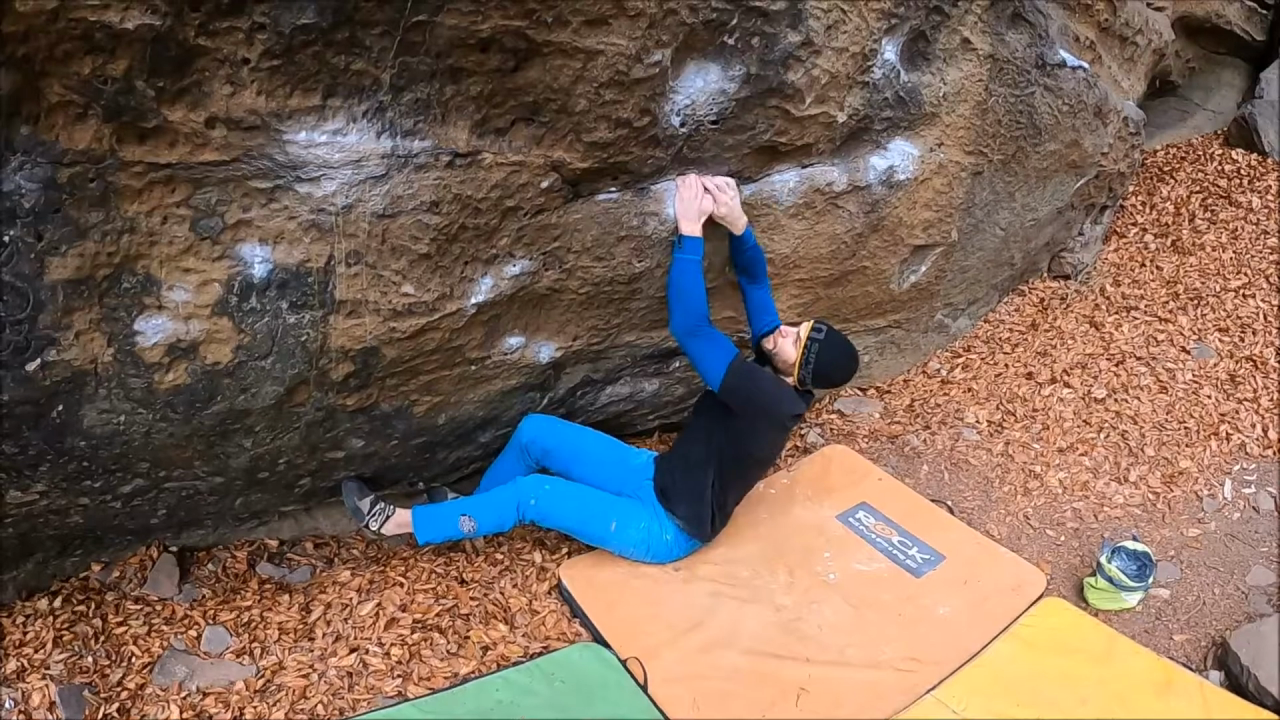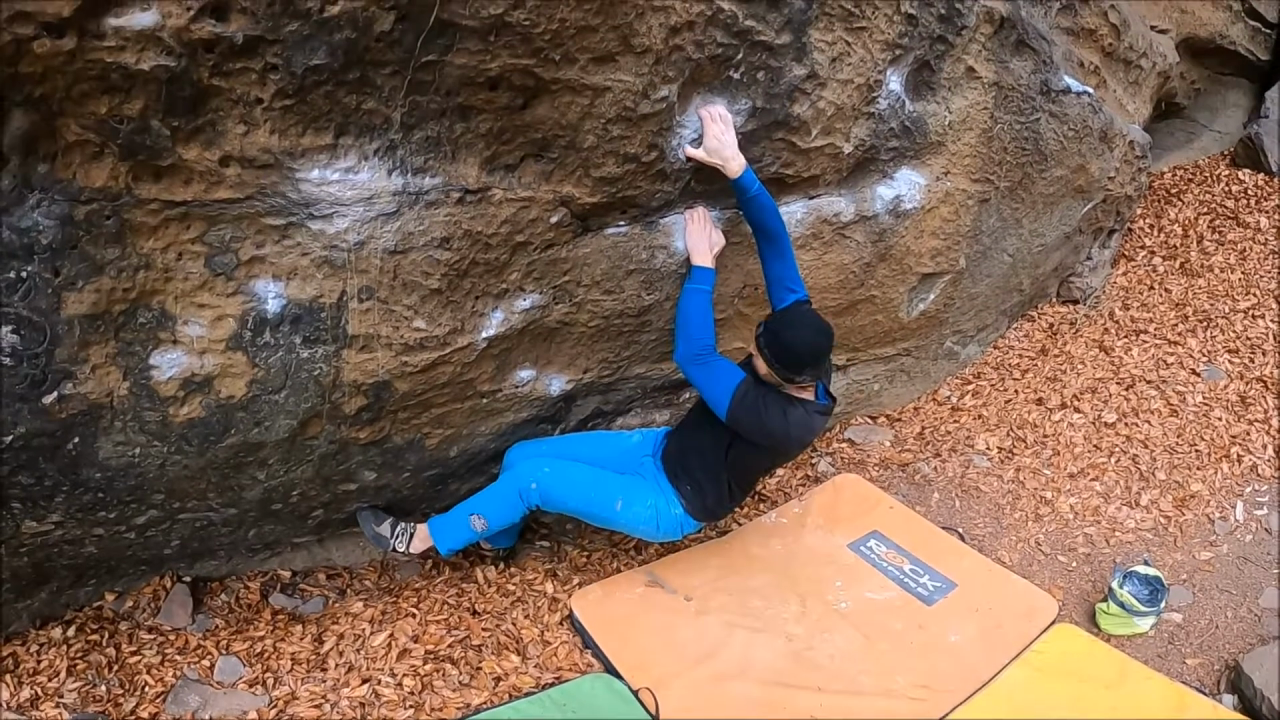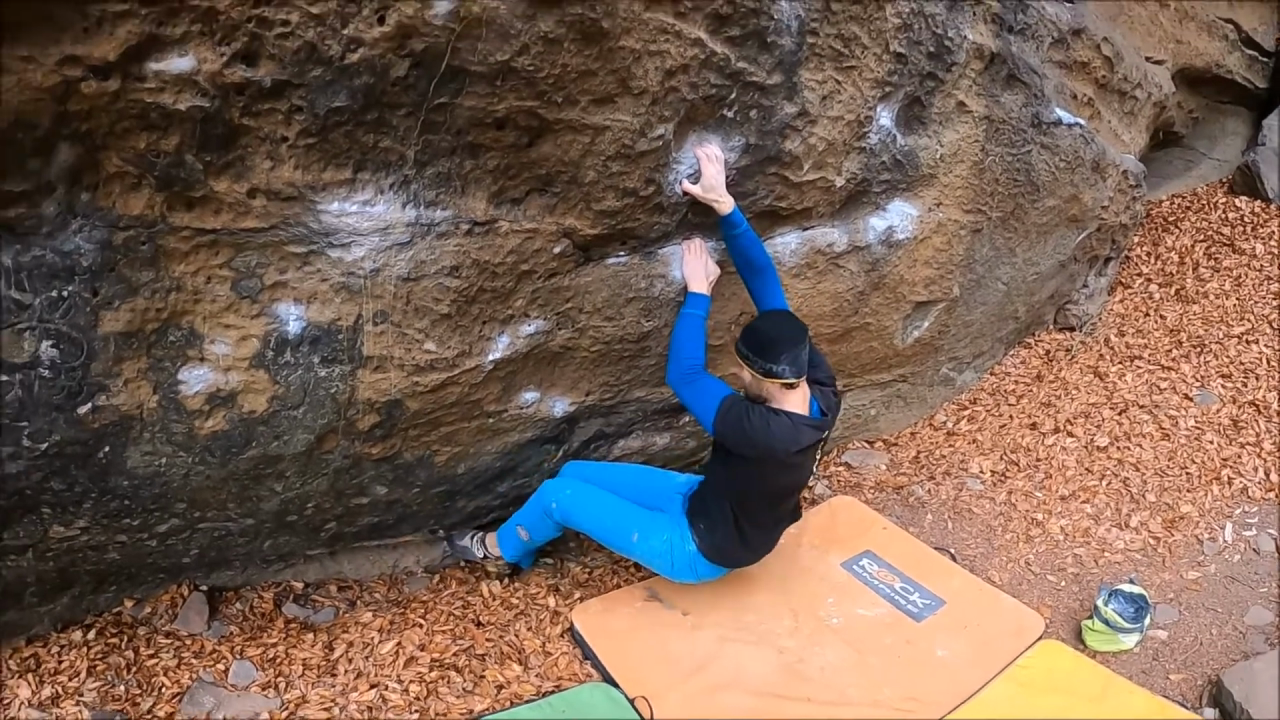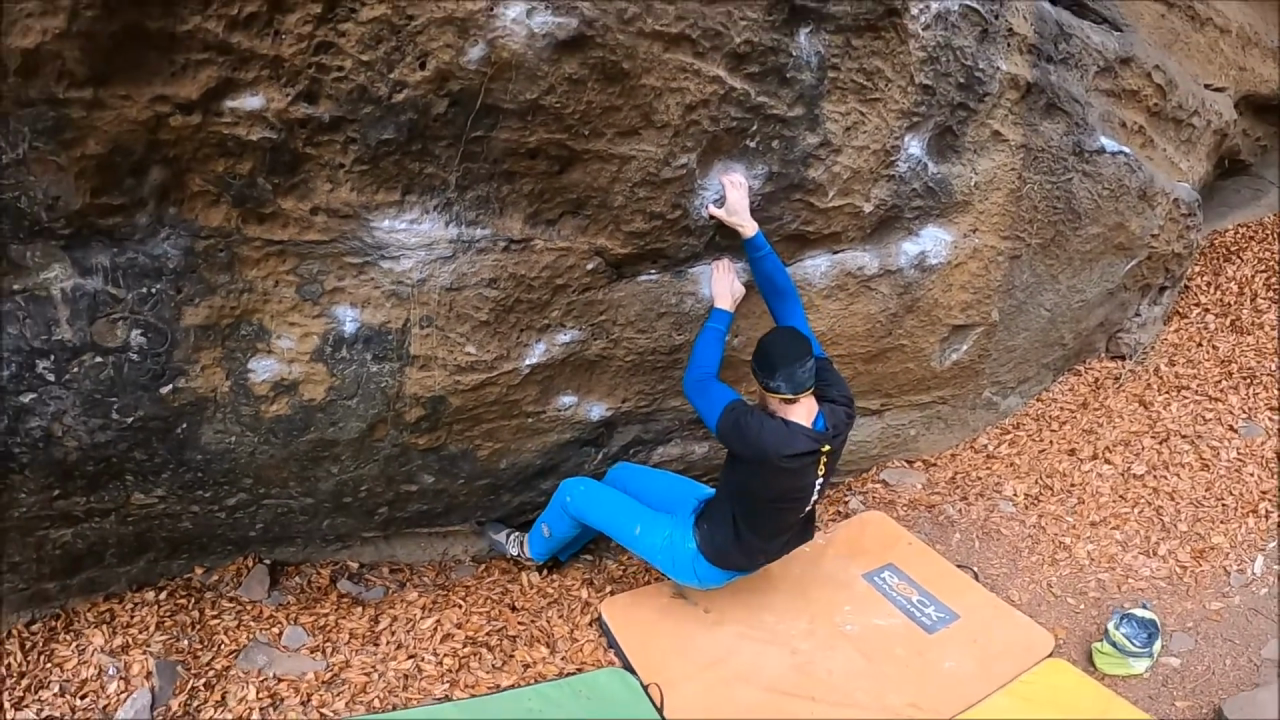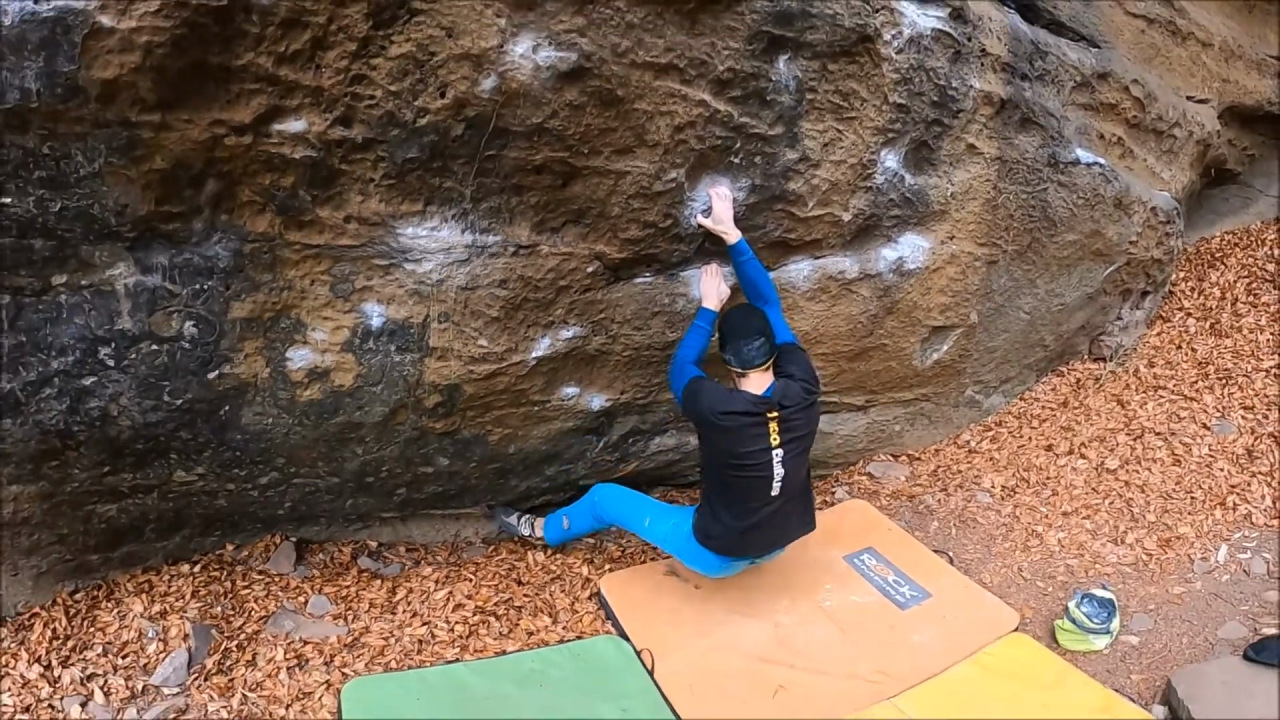
dt=1s
person 1, frame 1
left shoulder: (771, 400)
right shoulder: (772, 370)
left elbow: (691, 329)
right elbow: (755, 280)
left wrist: (690, 230)
right wrist: (737, 223)
left hip: (668, 528)
right hip: (657, 477)
left knee: (529, 496)
right knee: (534, 433)
left ankle: (406, 522)
right ankle: (476, 509)
person 1, frame 2
left shoulder: (780, 422)
right shoulder: (804, 345)
left elbow: (693, 356)
right elbow: (775, 242)
left wrist: (702, 262)
right wrist: (735, 166)
left hip: (670, 504)
right hip: (663, 450)
left knee: (532, 477)
right knee: (521, 456)
left ankle: (424, 539)
right ankle: (497, 538)
person 1, frame 3
left shoulder: (767, 433)
right shoulder: (819, 387)
left elbow: (684, 375)
right elbow: (768, 287)
left wrist: (698, 290)
right wrist: (724, 205)
left hip: (701, 551)
right hip: (703, 499)
left knee: (559, 494)
right knee: (574, 473)
left ankle: (500, 548)
right ankle: (517, 555)
person 1, frame 4
left shoulder: (771, 442)
right shoulder: (837, 407)
left elbow: (698, 382)
right elbow: (790, 310)
left wrist: (723, 306)
right wrist: (748, 228)
left hip: (709, 561)
right hip: (741, 529)
left knee: (575, 492)
right knee: (620, 475)
left ankle: (533, 550)
right ankle: (560, 548)
person 1, frame 5
left shoulder: (715, 407)
right shoulder: (802, 388)
left elbow: (680, 368)
right elbow: (768, 306)
left wrist: (710, 306)
right wrist: (732, 235)
left hip: (718, 556)
right hip: (778, 544)
left knee: (603, 497)
left ankle: (543, 531)
